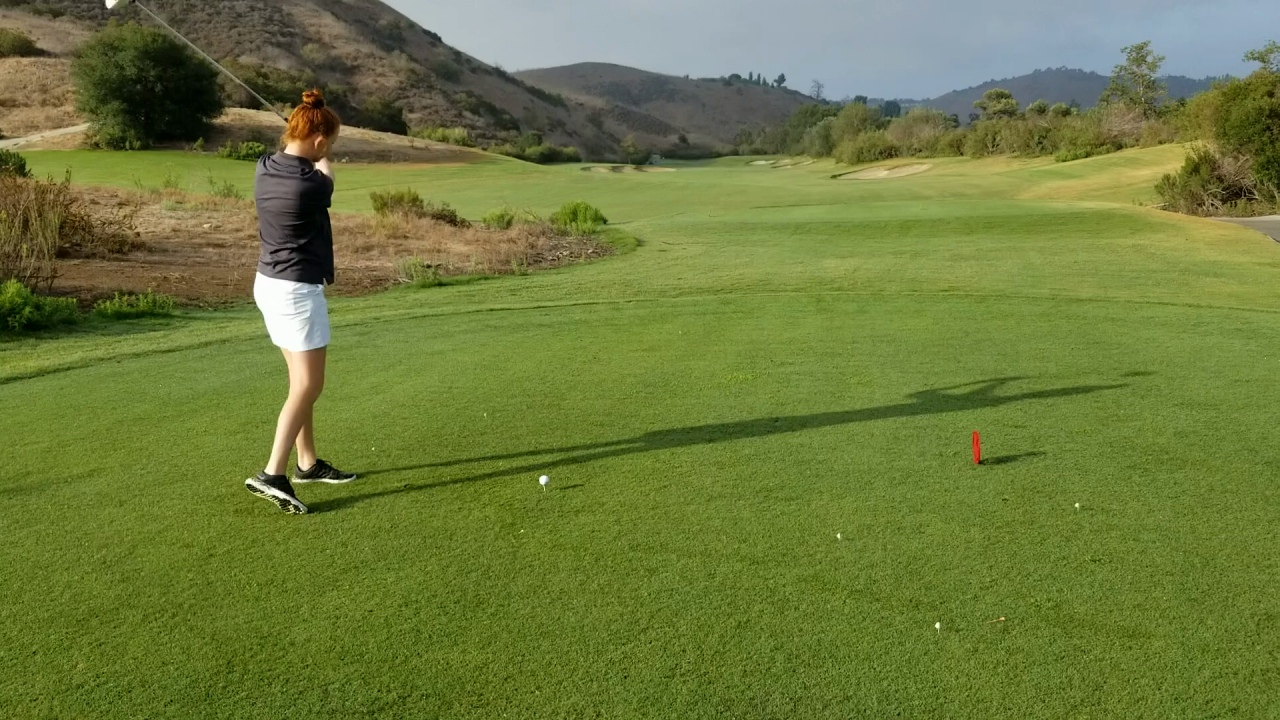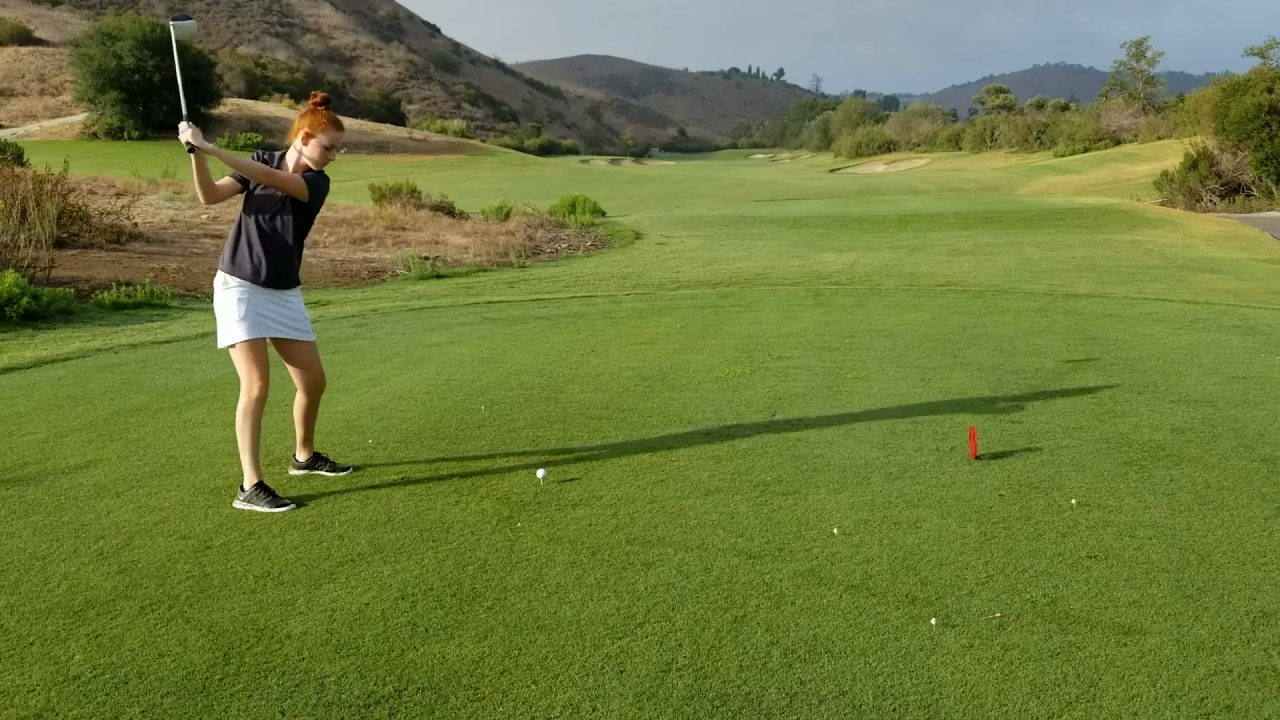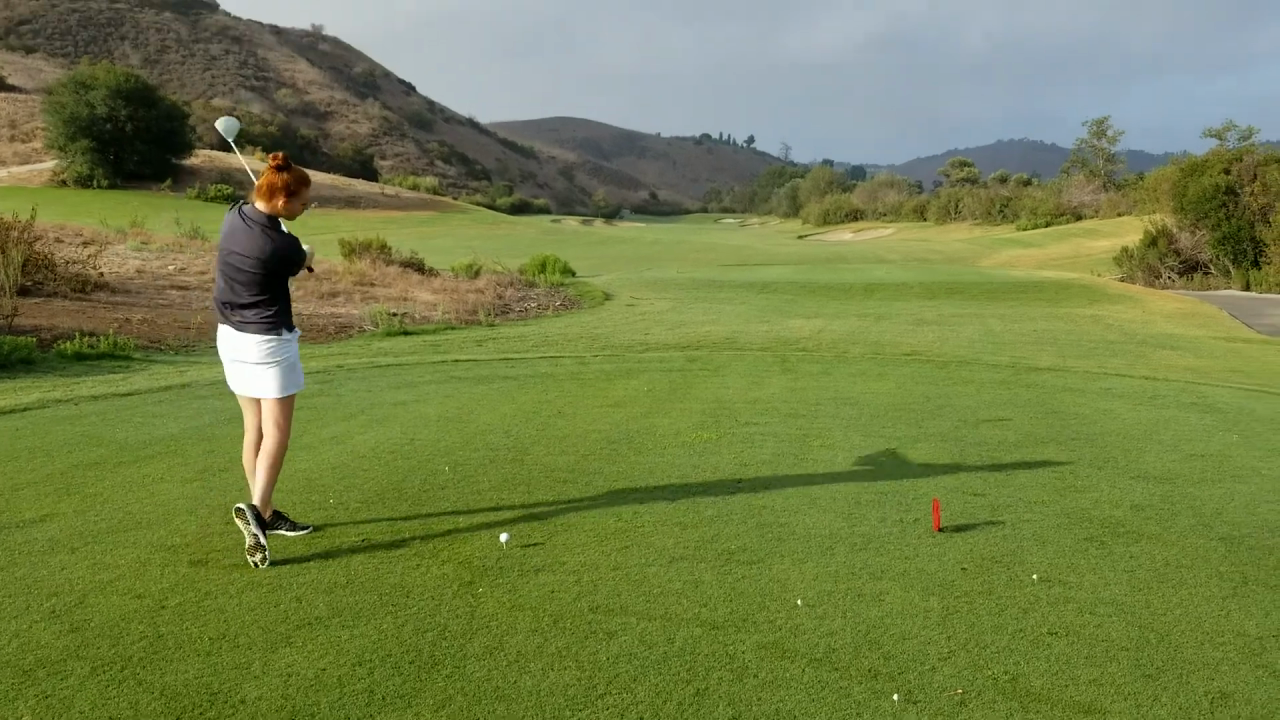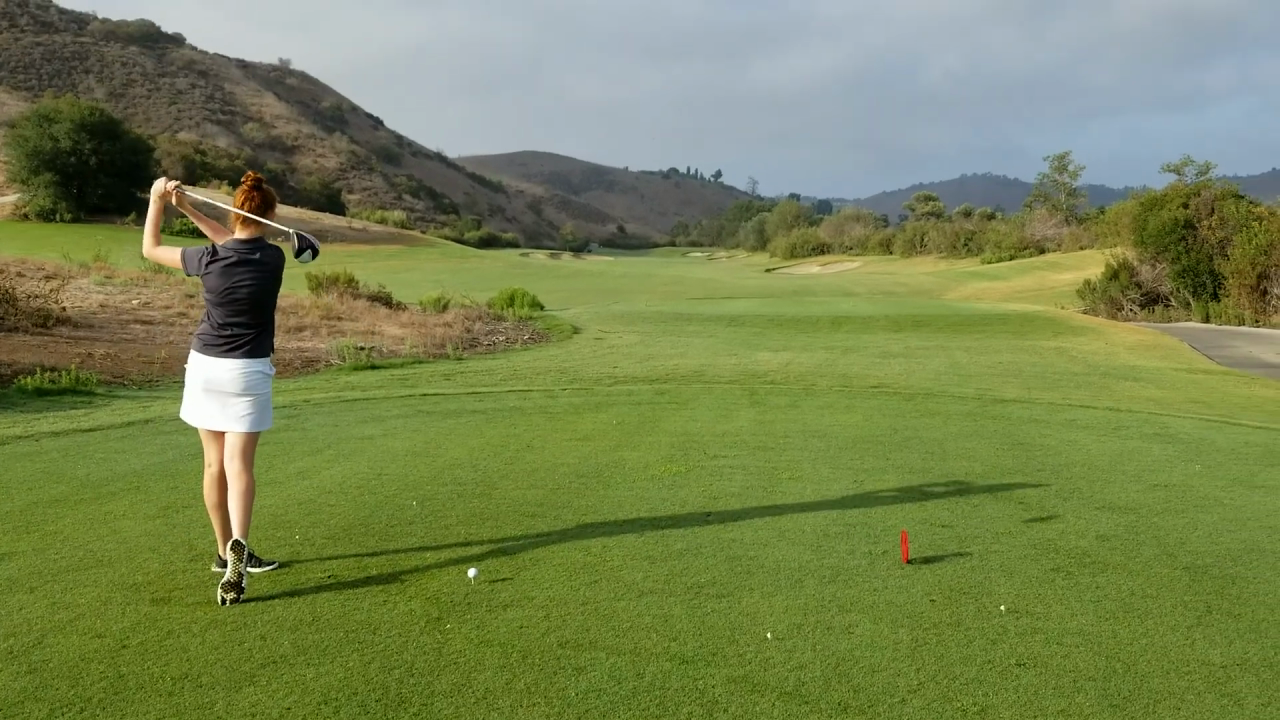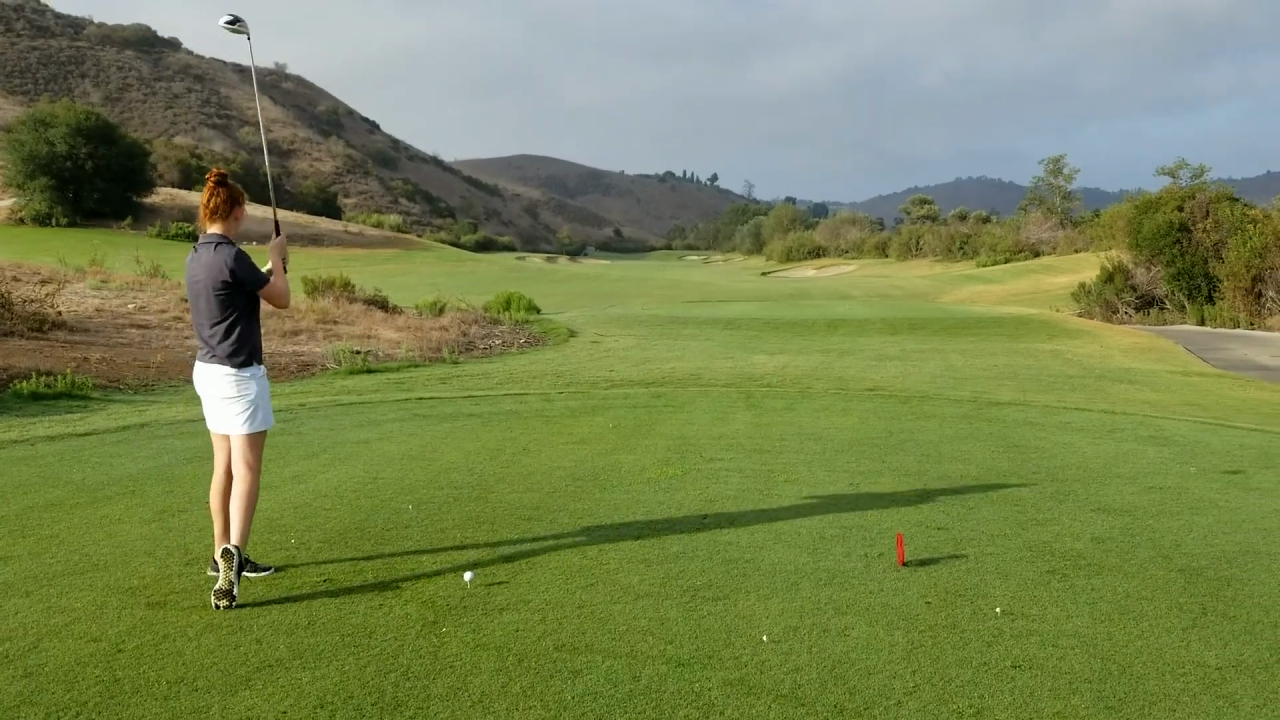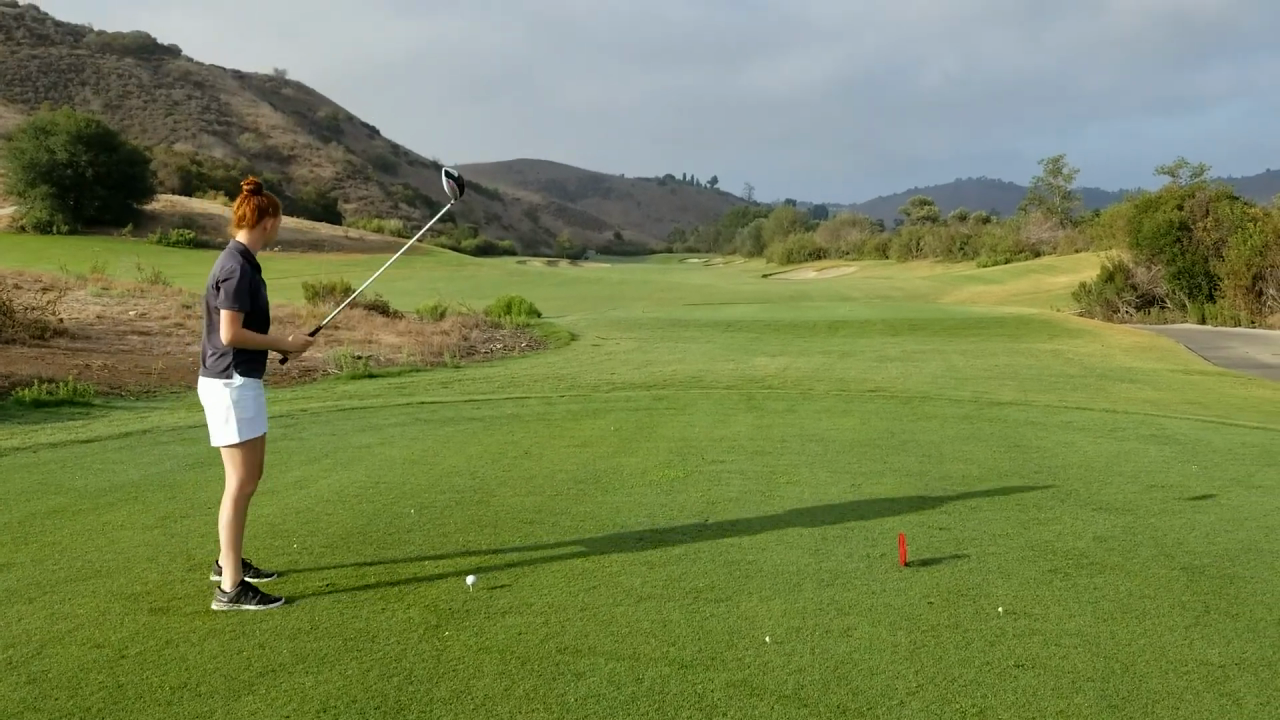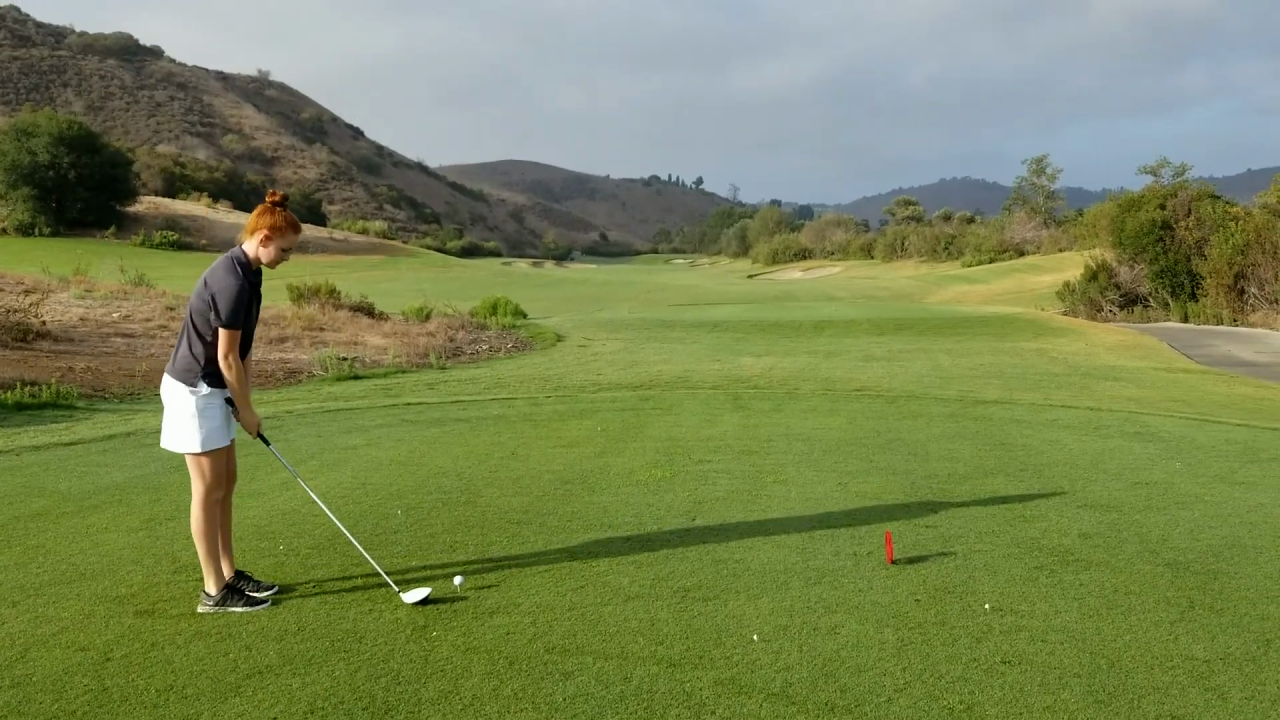
dt=0.7s
person 1, frame 1
left shoulder: (265, 169)
right shoulder: (313, 184)
left wrist: (315, 167)
right wrist: (324, 168)
left hip: (270, 284)
right hip: (298, 290)
left knee: (303, 379)
right knee: (309, 385)
left ankle: (307, 463)
right ankle: (272, 473)
person 1, frame 2
left shoulder: (317, 184)
right shoulder: (259, 159)
left elbow: (267, 178)
right elbow: (210, 194)
left wrist: (211, 149)
right wrist: (198, 154)
left hip: (284, 294)
right hip: (238, 286)
left knee: (314, 381)
right knee: (256, 386)
left ankle: (305, 455)
right ankle: (250, 486)
person 1, frame 3
left shoulder: (235, 215)
right shoulder: (282, 245)
right elbow: (299, 259)
left wrist: (297, 256)
right wrist: (304, 256)
left hip: (231, 335)
right hip: (269, 341)
left knee: (256, 428)
right knee: (276, 432)
left ankle: (264, 514)
right ankle: (255, 507)
person 1, frame 4
left shoulder: (209, 260)
right shoulder: (273, 259)
left elbow: (151, 249)
left wrist: (158, 199)
right wrist: (188, 208)
left hip: (205, 366)
right hip: (249, 372)
left knee: (214, 464)
right knee: (238, 465)
left ankle: (225, 550)
right ankle: (236, 546)
person 1, frame 5
left shoulder: (196, 256)
right shoulder: (231, 256)
right elbow: (281, 298)
left wrist: (263, 269)
right wrist: (277, 260)
left hip: (208, 370)
right hip: (239, 374)
left knee: (224, 468)
right knee: (246, 471)
left ankle: (224, 555)
right ankle: (233, 553)
person 1, frame 6
left shoulder: (240, 262)
right shoulder: (237, 267)
right elbow: (230, 335)
left wrist: (278, 343)
right wrist: (284, 343)
left hip: (240, 382)
right hip: (230, 384)
left knee: (249, 476)
right knee: (241, 482)
left ankle: (228, 561)
right ankle: (231, 587)
person 1, frame 7
left shoulder: (246, 271)
right shoulder: (233, 281)
left elbow: (242, 348)
right elbow: (226, 356)
left wrist: (244, 401)
right wrist: (246, 410)
left hip: (211, 389)
right hip: (195, 390)
left knee: (225, 484)
right knee: (209, 490)
left ankle: (229, 574)
right ankle: (214, 591)
